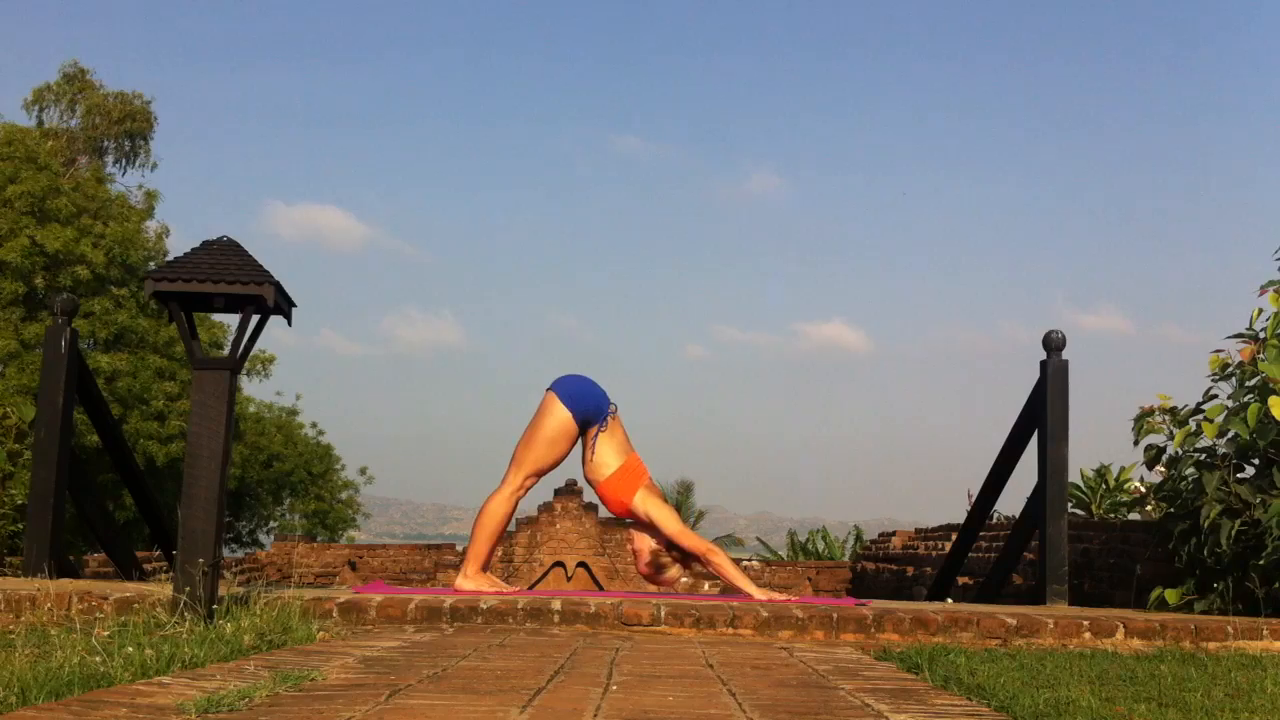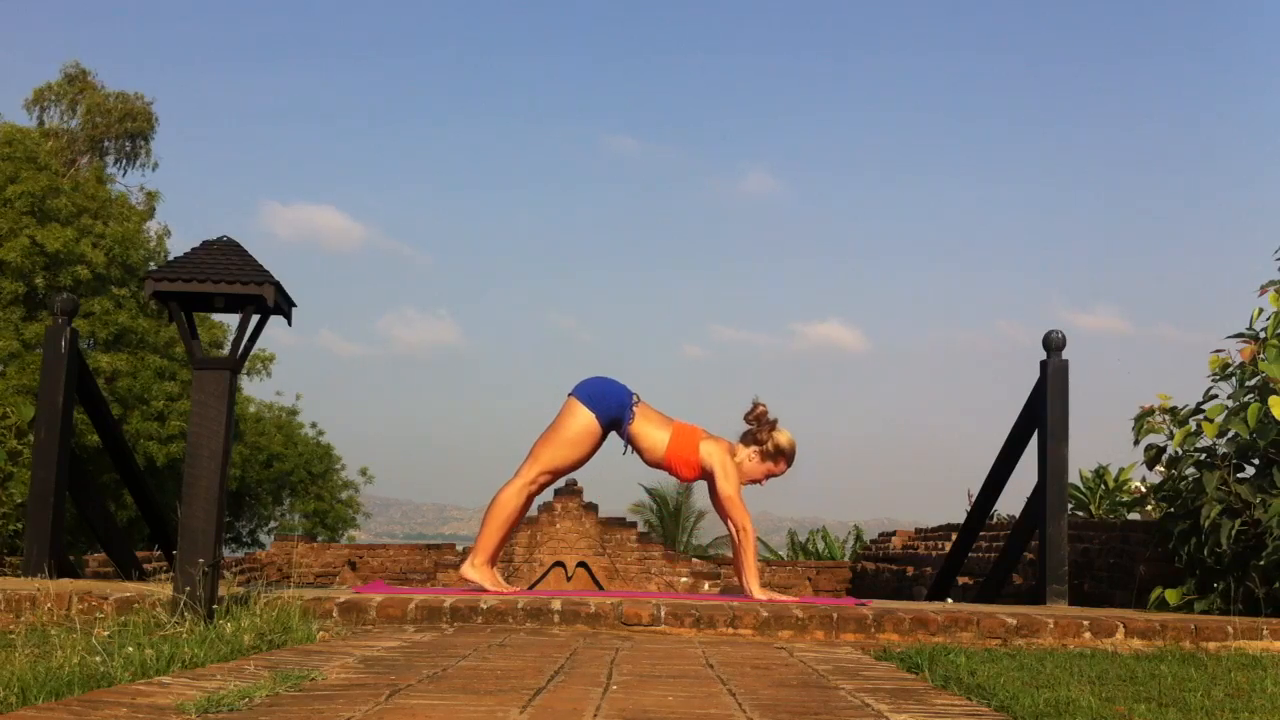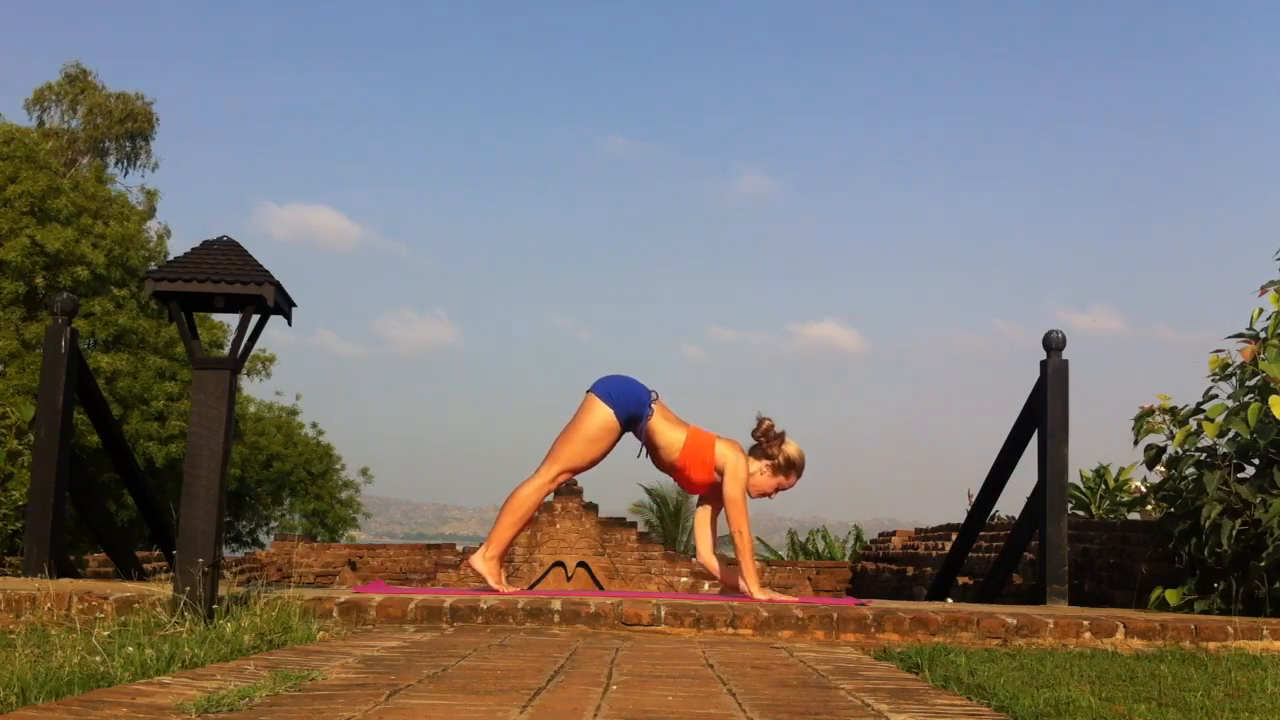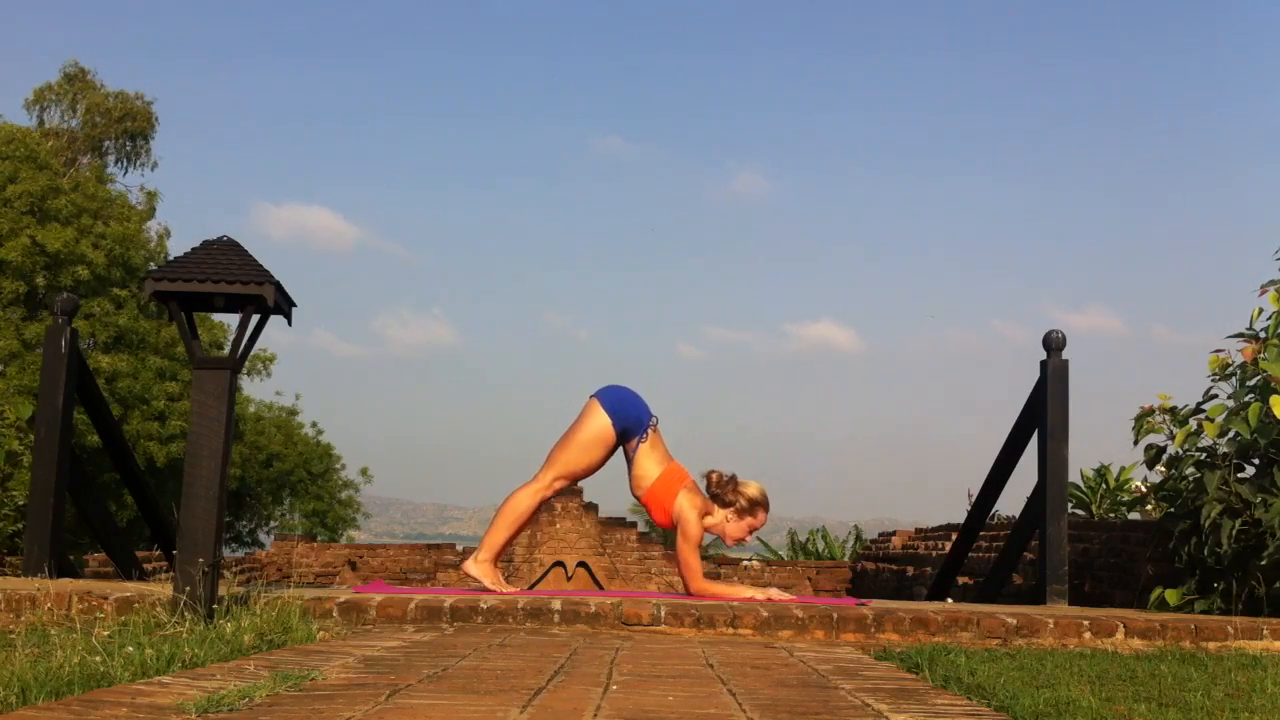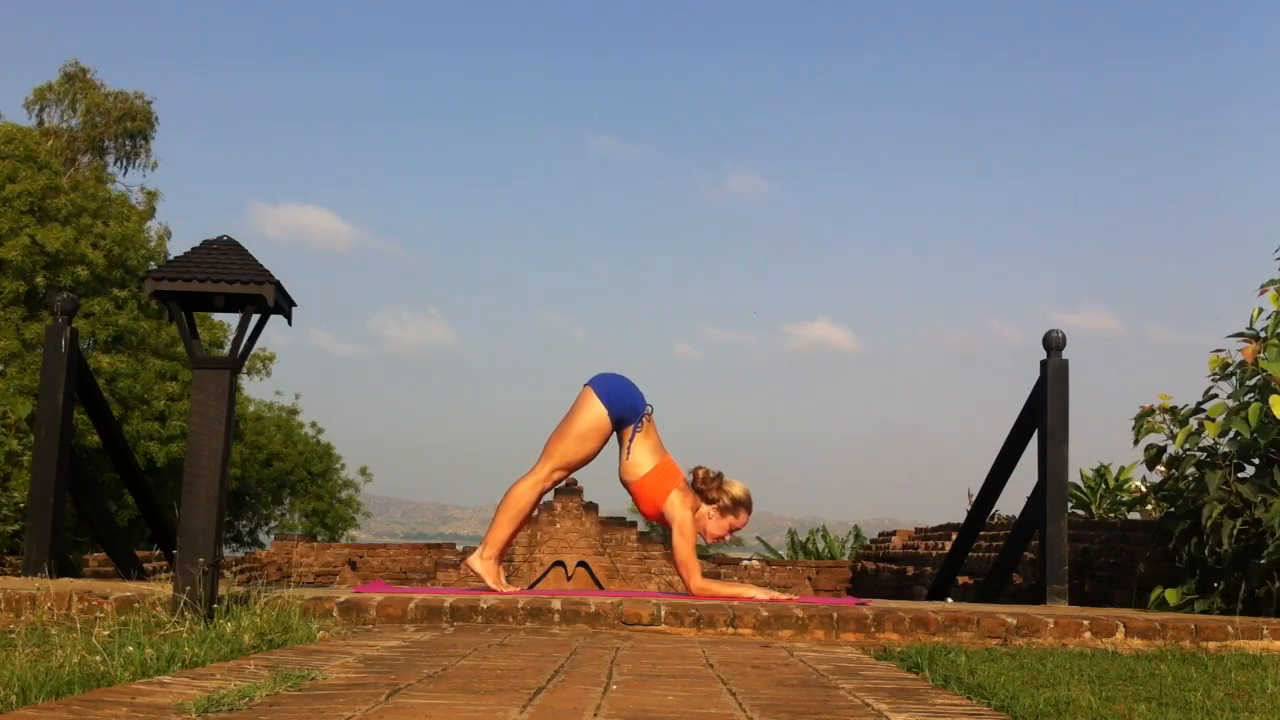
dt=1s
person 1, frame 1
left shoulder: (652, 510)
right shoulder: (649, 508)
left elbow: (705, 552)
left wrist: (753, 590)
left hip: (581, 402)
right hip: (578, 399)
left knee: (519, 485)
right knee: (516, 484)
left ankle: (479, 570)
right ankle: (470, 572)
person 1, frame 2
left shoulder: (716, 464)
right shoulder: (720, 458)
left elbow: (736, 529)
right elbow: (744, 527)
left wrist: (749, 587)
right wrist: (756, 589)
left hip: (609, 407)
right hip: (606, 401)
left knee: (535, 482)
right knee: (529, 479)
left ankle: (487, 564)
right ankle: (477, 563)
person 1, frame 3
left shoulder: (717, 482)
right shoulder: (734, 461)
left elbow: (705, 555)
right elbow: (741, 533)
left wrist: (747, 588)
right wrist: (756, 589)
left hip: (626, 406)
right hip: (622, 398)
left knee: (553, 478)
right knee: (550, 476)
left ankle: (494, 558)
right ankle: (488, 555)
person 1, frame 4
left shoulder: (697, 513)
right shoulder: (691, 513)
left elbow: (694, 584)
right elbow: (696, 586)
left wrist: (754, 593)
right wrist: (752, 591)
left hip: (623, 415)
right hip: (619, 409)
left knee: (550, 485)
right knee: (546, 483)
left ankle: (489, 561)
right ankle: (482, 559)
person 1, frame 5
left shoulder: (684, 506)
right shoulder: (682, 510)
left elbow: (693, 580)
right elbow: (696, 585)
left wrist: (746, 591)
right wrist: (750, 591)
left hip: (619, 401)
right hip: (614, 397)
left knee: (550, 477)
right knee: (545, 474)
left ankle: (493, 557)
right ankle: (487, 555)
